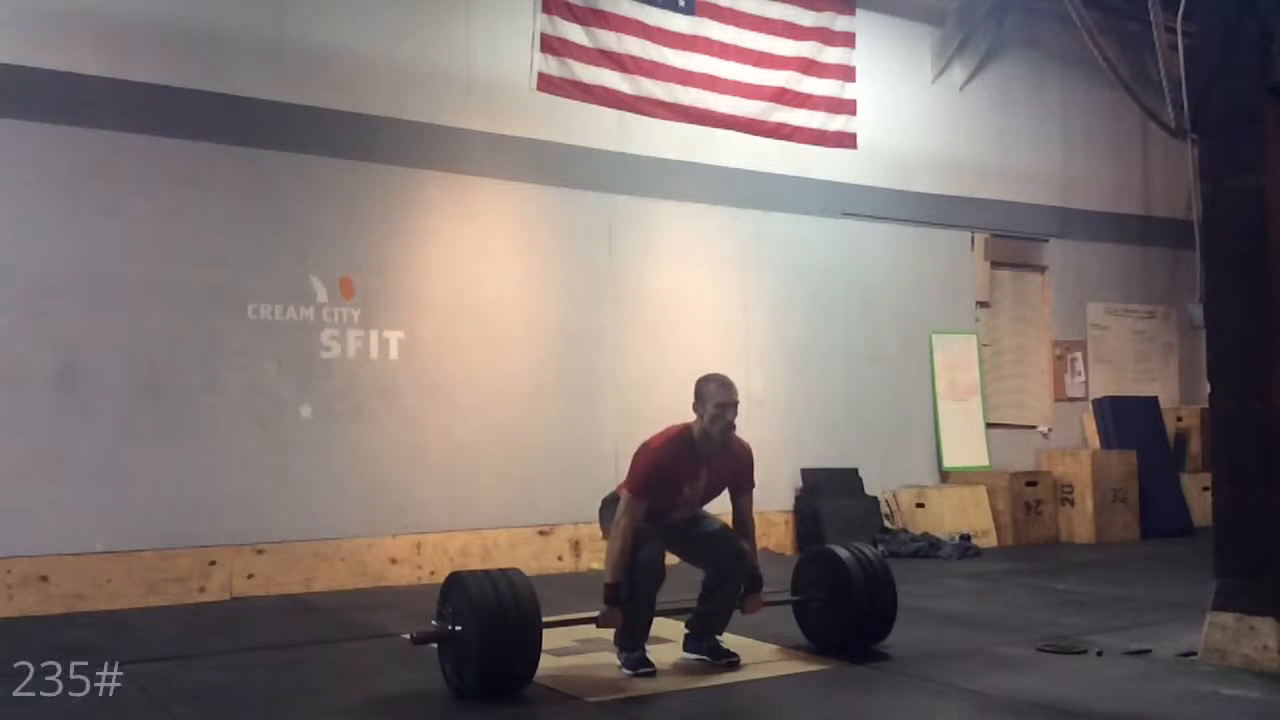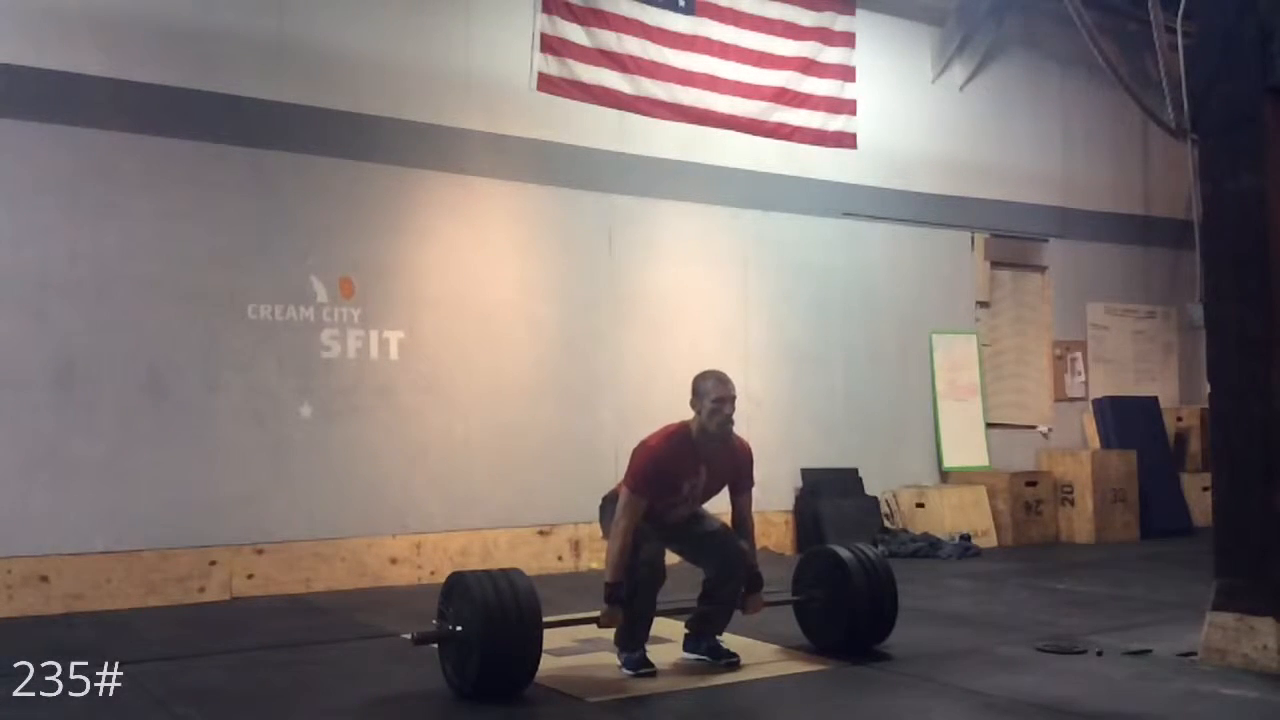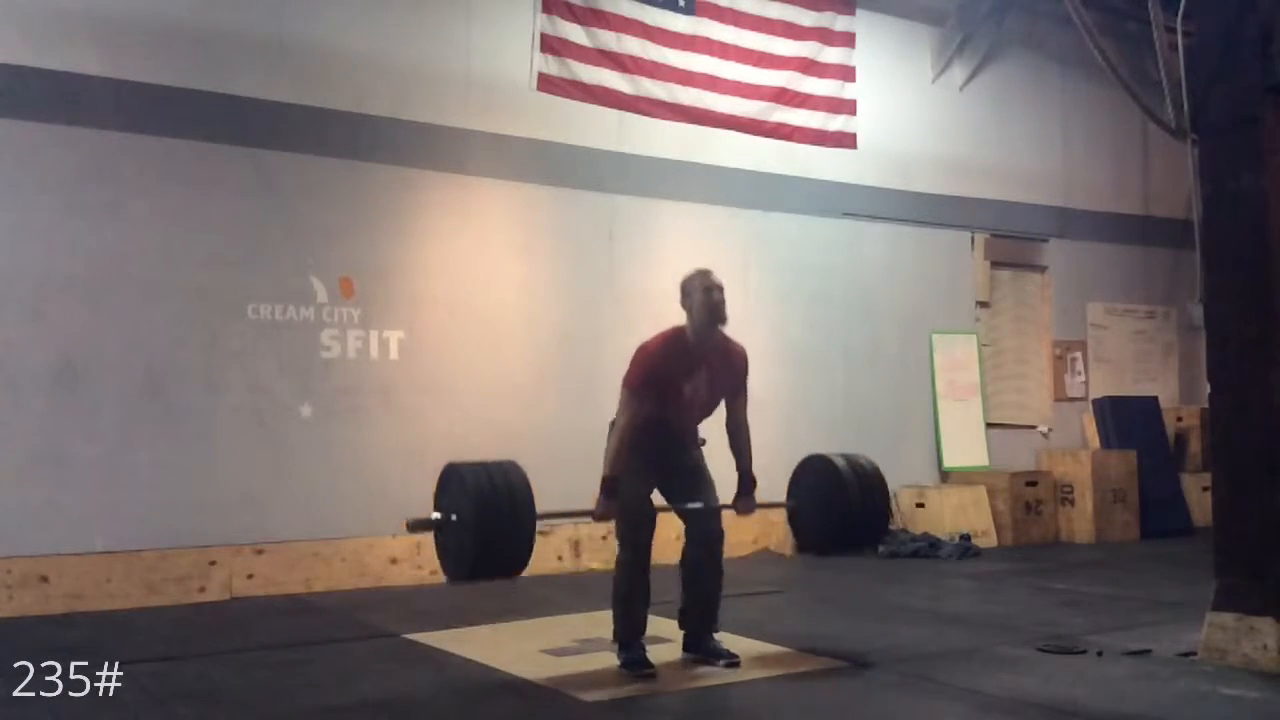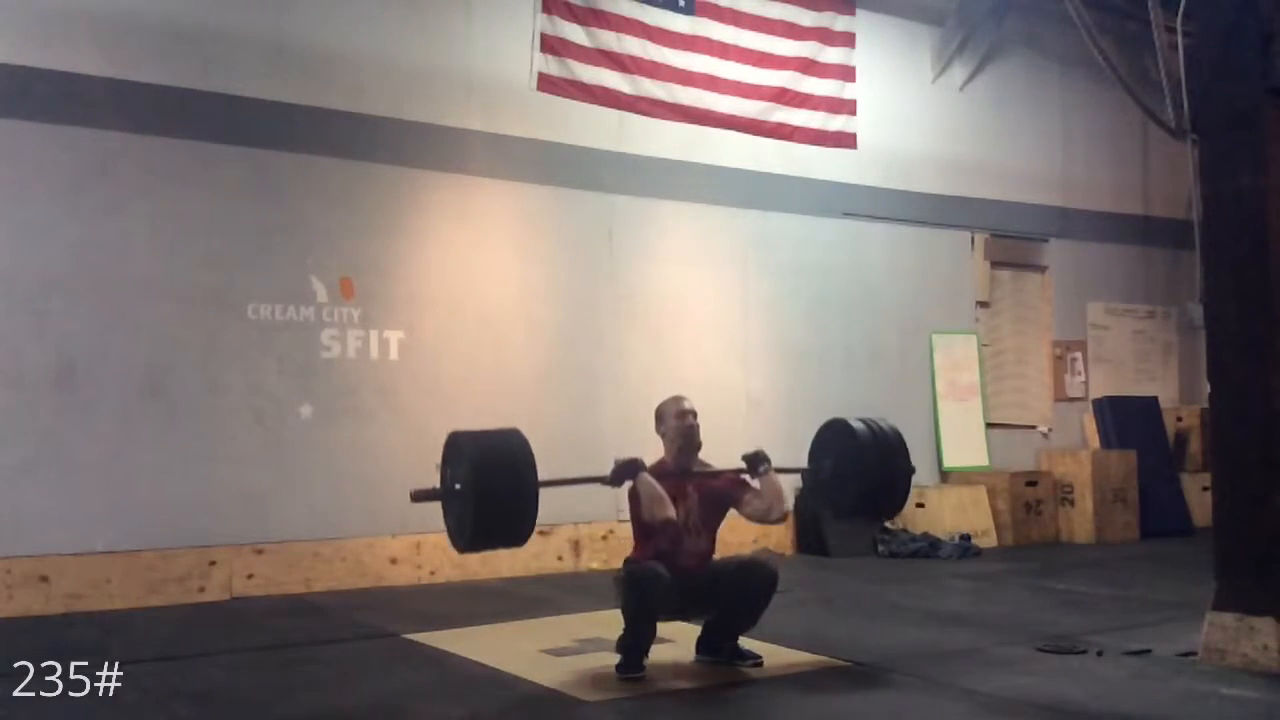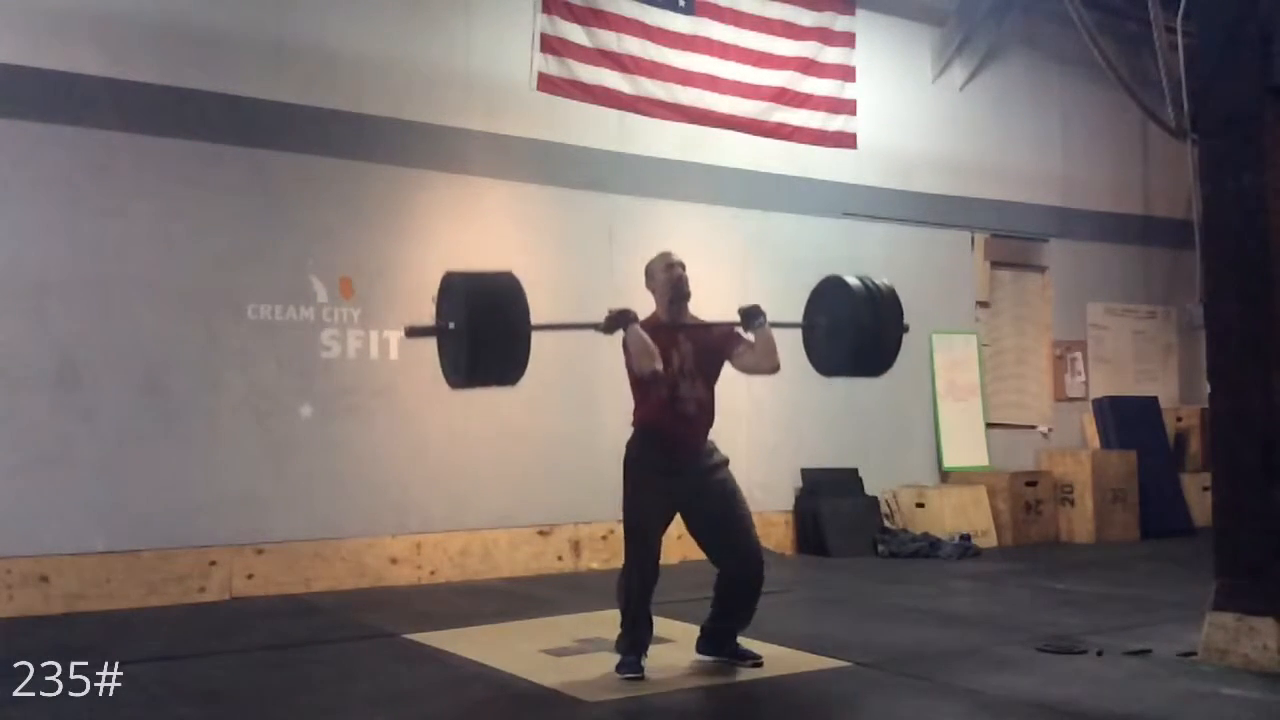
dt=1s
person 1, frame 1
left shoulder: (739, 454)
right shoulder: (660, 451)
left elbow: (744, 519)
right elbow: (624, 524)
left wrist: (753, 582)
right wrist: (612, 597)
left hip: (682, 516)
right hip: (630, 512)
left knee: (733, 554)
right knee: (647, 559)
left ankle: (701, 638)
right ankle: (630, 648)
person 1, frame 2
left shoulder: (739, 453)
right shoulder: (658, 450)
left elbow: (743, 519)
right elbow: (624, 524)
left wrist: (753, 583)
right wrist: (612, 597)
left hip: (682, 514)
right hip: (630, 512)
left knee: (734, 556)
right knee: (647, 559)
left ankle: (701, 638)
right ankle: (630, 648)
person 1, frame 3
left shoulder: (733, 357)
right shoulder: (657, 353)
left elbow: (738, 421)
right elbow: (625, 425)
left wrist: (746, 482)
right wrist: (609, 488)
left hip: (682, 444)
right hip: (639, 444)
left knee: (708, 535)
right knee: (636, 542)
left ankle: (699, 638)
right ankle: (629, 645)
person 1, frame 4
left shoulder: (721, 481)
right shoulder: (648, 481)
left elbow: (775, 512)
right elbow: (665, 520)
left wrist: (762, 470)
right wrist: (637, 475)
left hip: (701, 580)
right hip: (651, 583)
left knee: (761, 575)
right knee: (645, 577)
left ankle: (717, 642)
right ankle: (633, 652)
person 1, frame 5
left shoulder: (714, 333)
right shoulder: (643, 331)
left elbow: (767, 363)
right elbow: (650, 371)
left wrist: (757, 325)
right wrist: (627, 327)
left hip: (701, 456)
right hip: (651, 455)
left knee: (743, 553)
right knee: (643, 555)
left ankle: (720, 638)
right ankle: (632, 648)
